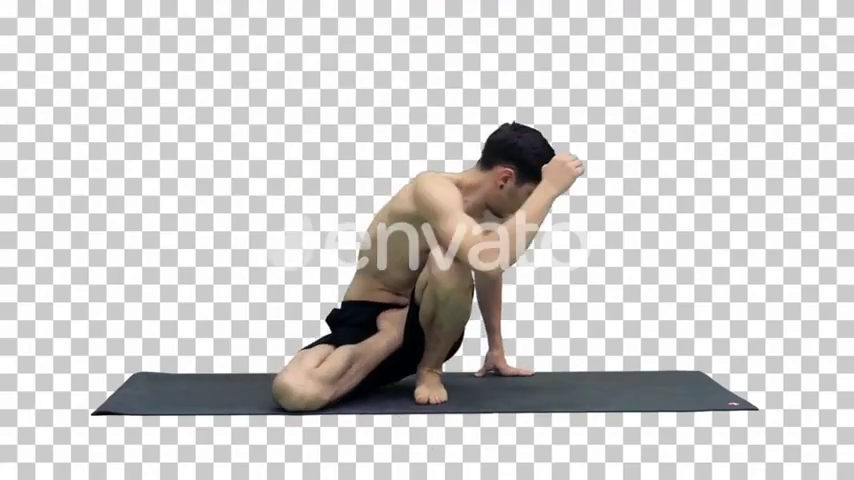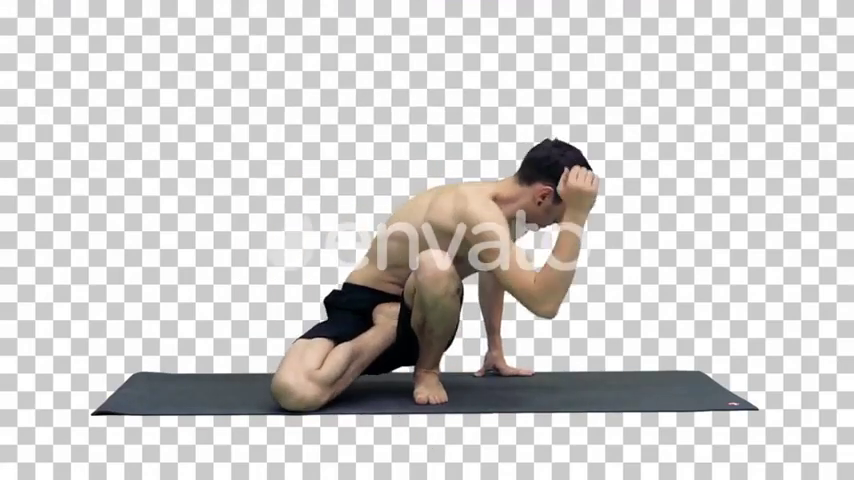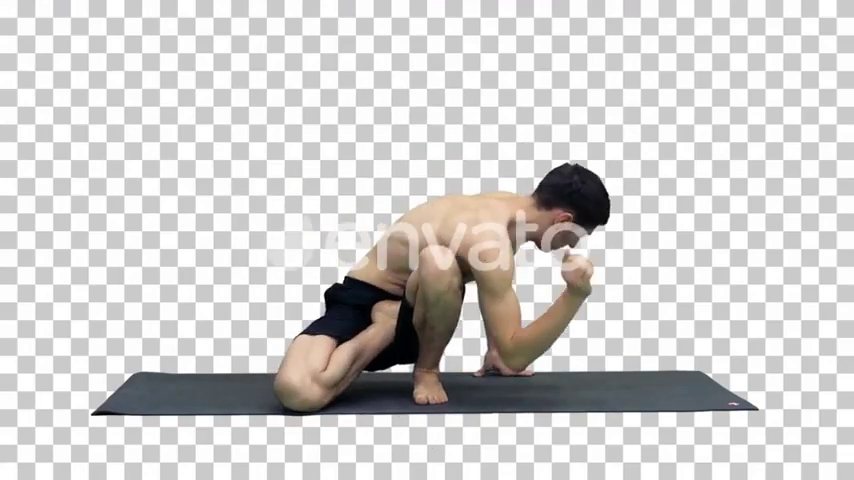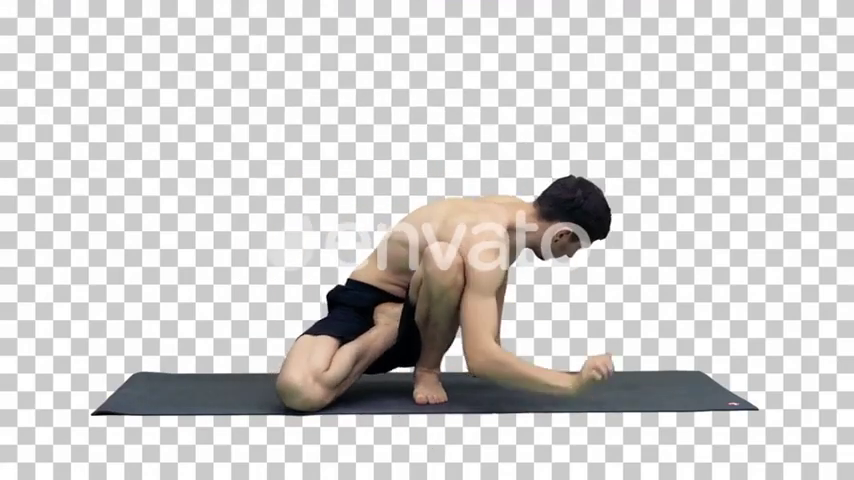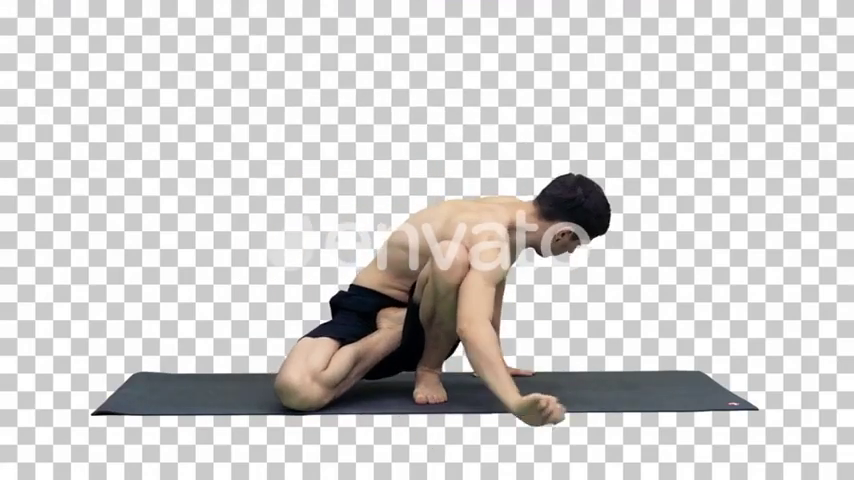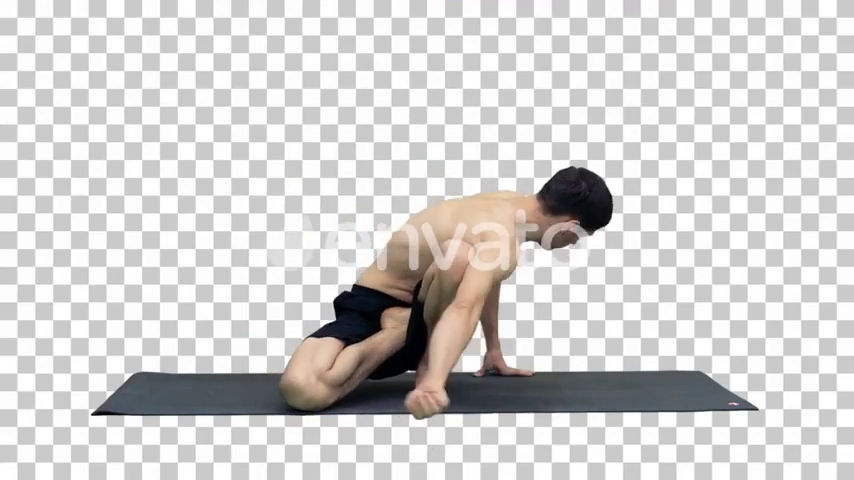
dt=0.2s
person 1, frame 1
left shoulder: (489, 211)
right shoulder: (433, 189)
left elbow: (489, 273)
right elbow: (490, 264)
left wrist: (495, 350)
right wrist: (547, 188)
left hip: (421, 325)
right hip: (366, 322)
left knee: (447, 264)
right knee: (292, 391)
left ankle: (429, 369)
person 1, frame 2
left shoulder: (501, 204)
right shoulder: (479, 211)
left elbow: (492, 276)
right elbow: (544, 303)
left wrist: (495, 351)
right wrist: (577, 209)
left hip: (413, 313)
right hip: (364, 306)
right knee: (293, 391)
left ankle: (427, 370)
person 1, frame 3
left shoulder: (512, 209)
right shoulder: (489, 239)
left elbow: (492, 289)
right elbow: (515, 356)
left wrist: (494, 350)
right wrist: (575, 295)
left hip: (413, 309)
right hip: (363, 303)
right knee: (297, 391)
left ankle: (427, 370)
person 1, frame 4
left shoulder: (512, 213)
right shoulder: (487, 242)
left elbow: (493, 286)
right elbow: (479, 357)
left wrist: (500, 358)
right wrist: (571, 384)
left hip: (418, 314)
right hip: (365, 305)
right knee: (298, 390)
left ankle: (428, 370)
person 1, frame 5
left shoulder: (510, 211)
right shoulder: (492, 237)
left elbow: (490, 284)
right elbow: (473, 326)
left wrist: (494, 355)
right wrist: (515, 402)
left hip: (421, 318)
right hip: (368, 311)
left ankle: (429, 370)
person 1, frame 6
left shoulder: (508, 202)
right shoulder: (502, 241)
right elbow: (462, 312)
left wrist: (493, 350)
right wrist: (435, 382)
left hip: (420, 307)
right hip: (371, 310)
left ankle: (427, 366)
